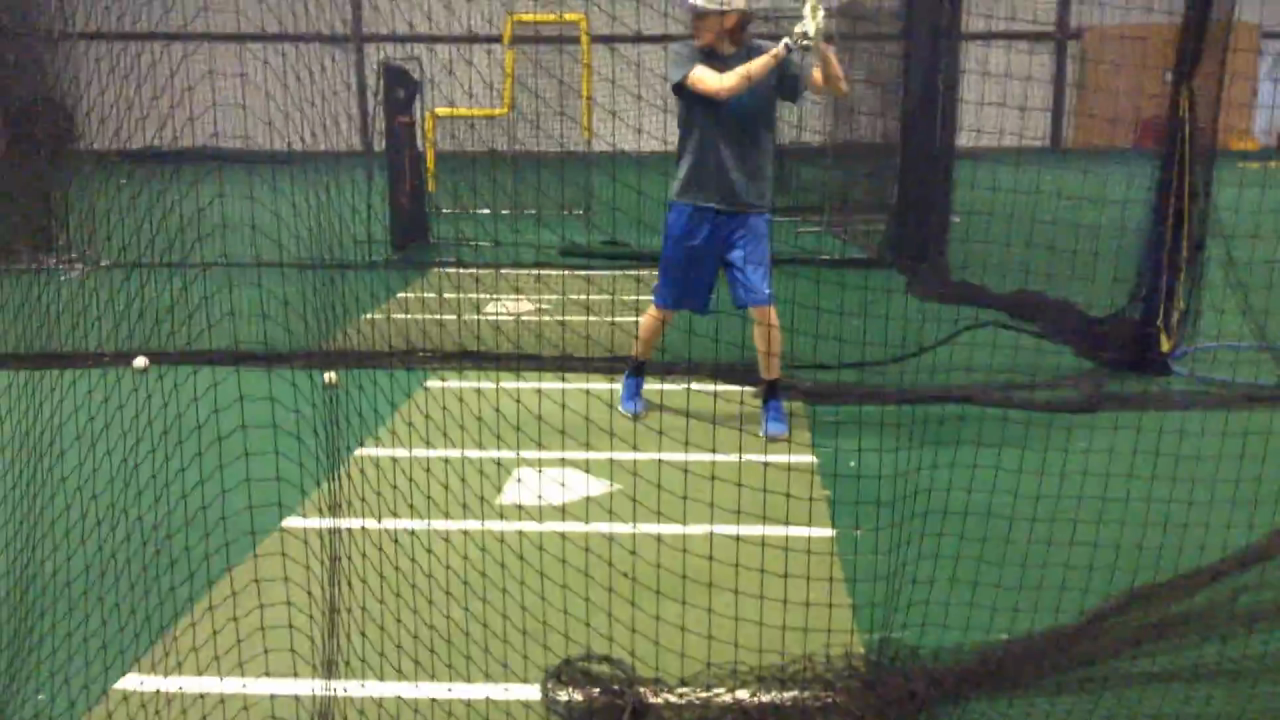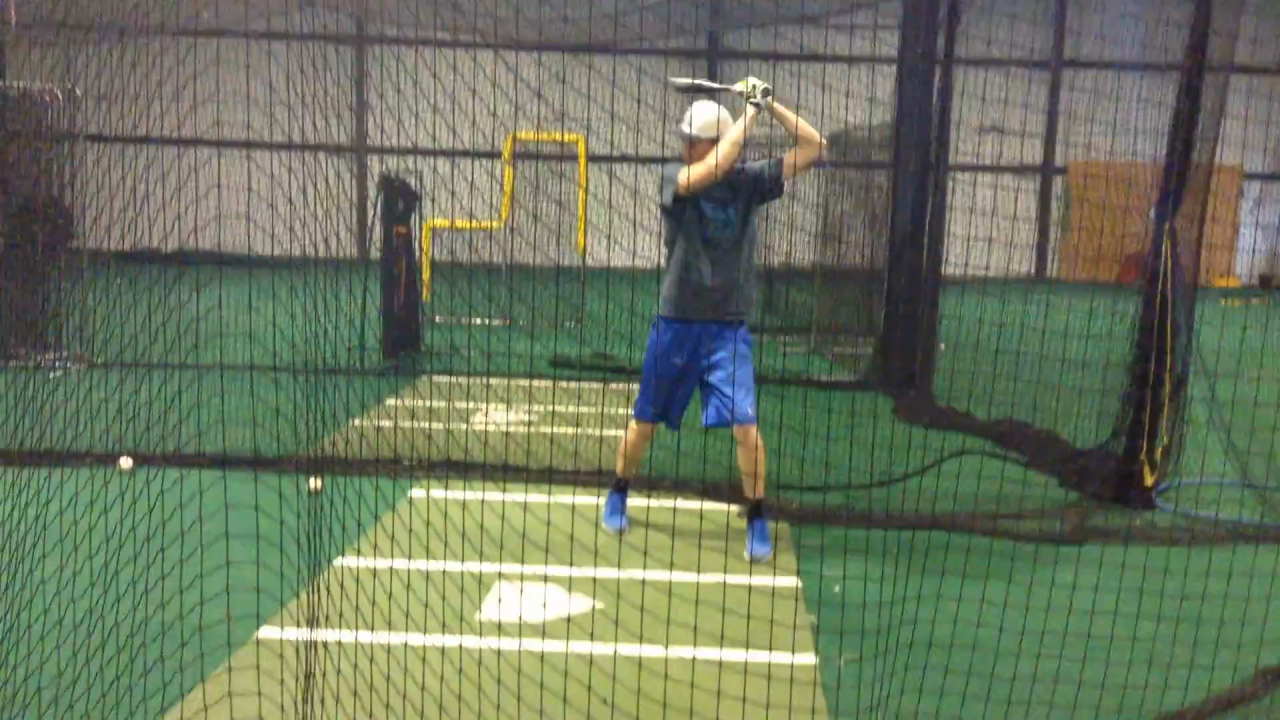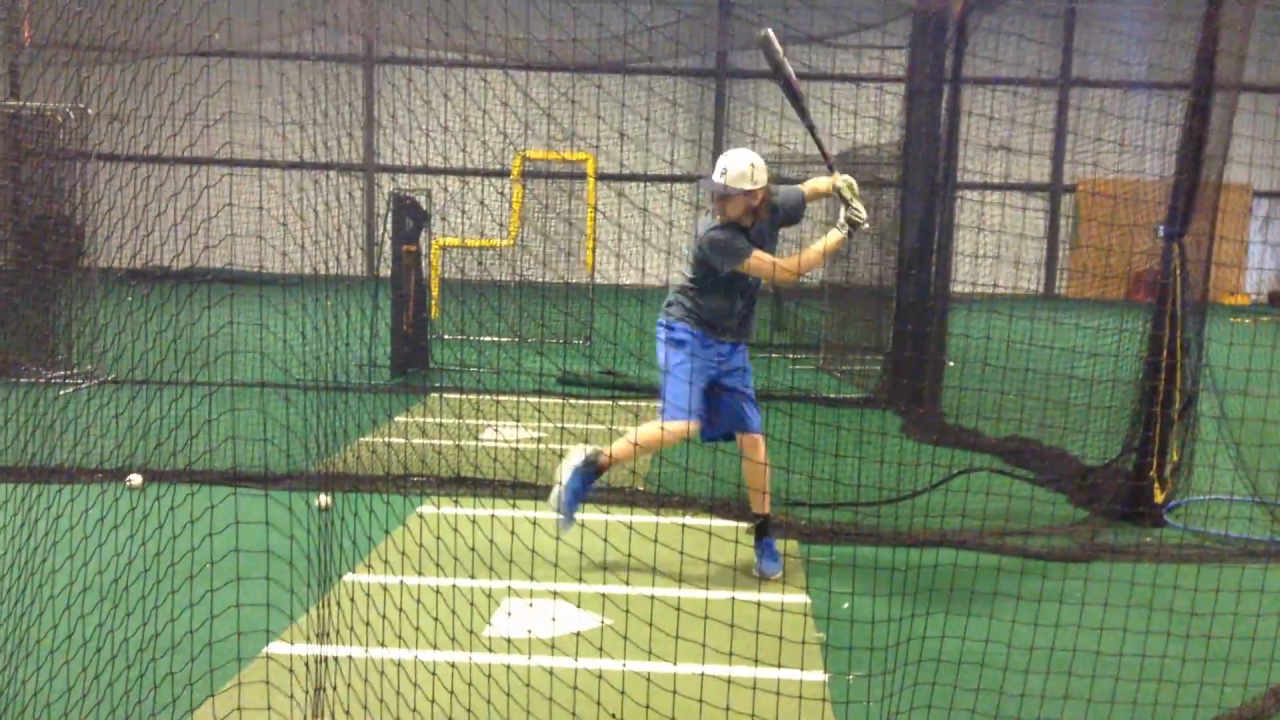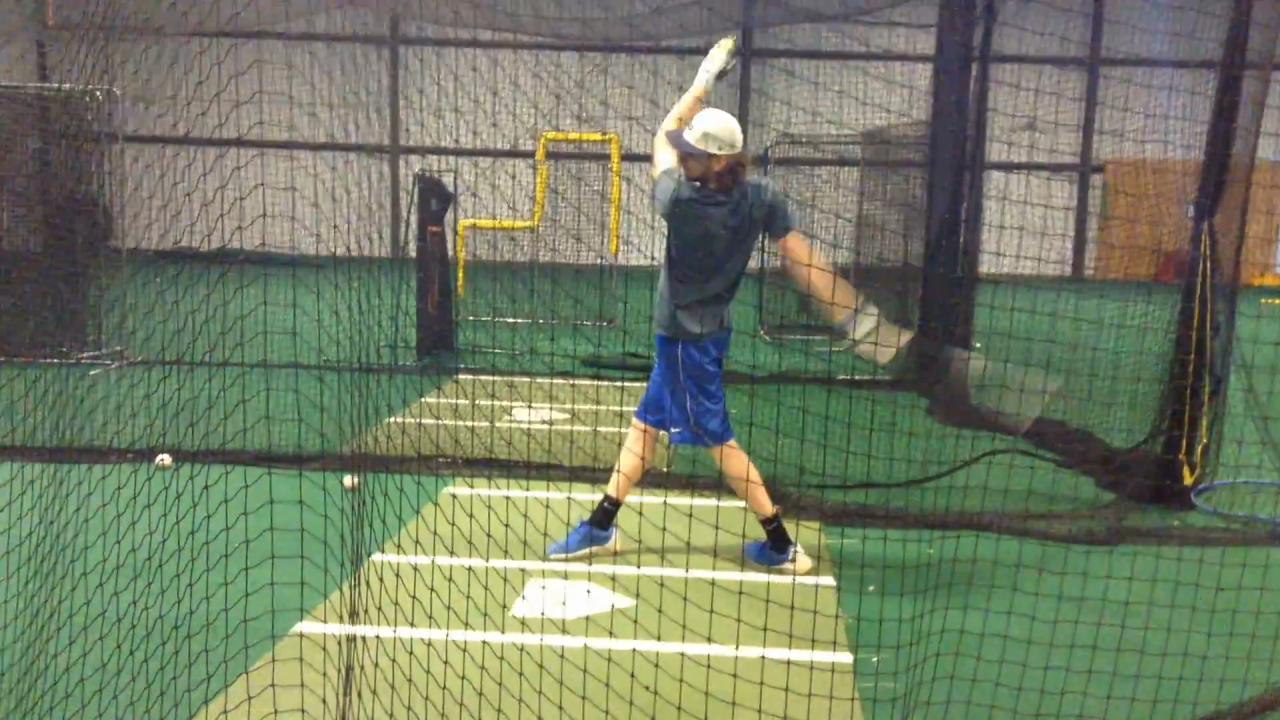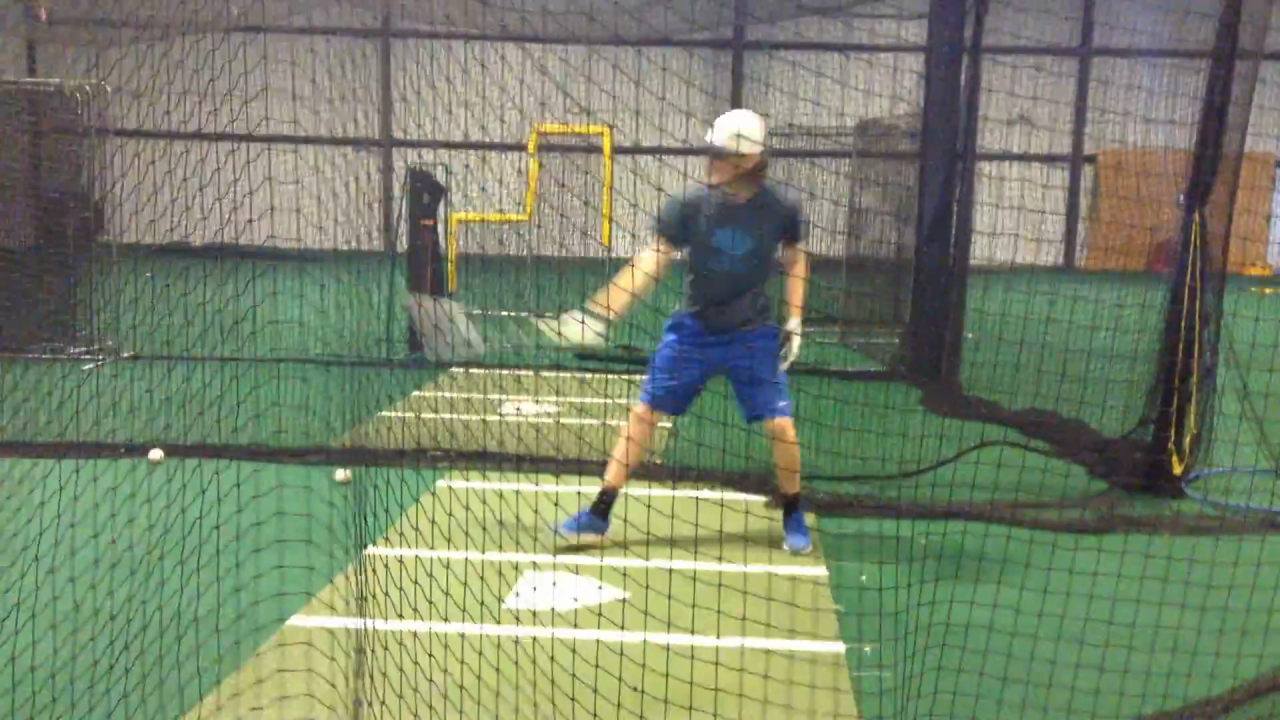
dt=1s
person 1, frame 1
left shoulder: (768, 58)
right shoulder: (685, 56)
left elbow: (836, 87)
right elbow: (722, 86)
left wrist: (816, 39)
right wrist: (785, 47)
left hip: (747, 208)
right hip: (693, 204)
left knee: (762, 305)
right knee: (665, 305)
left ankle: (772, 401)
right ankle: (634, 376)
person 1, frame 2
left shoulder: (750, 179)
right shoulder: (672, 179)
left elbow: (814, 148)
right elbow: (712, 170)
left wrist: (769, 104)
right wrist: (750, 111)
left hip: (728, 326)
right hip: (676, 323)
left knee: (744, 424)
right knee: (645, 420)
left ankle: (757, 521)
right ankle: (618, 494)
person 1, frame 3
left shoulder: (774, 205)
right shoulder: (716, 236)
left elbow: (818, 187)
right elbow: (785, 272)
left wrist: (840, 185)
right wrist: (843, 231)
left hip: (731, 342)
right hip: (687, 333)
left knee: (752, 437)
right knee: (679, 427)
left ankle: (764, 538)
right ankle: (590, 465)
person 1, frame 4
left shoulder: (680, 199)
right shoulder: (761, 198)
left elbow: (663, 136)
right elbow: (803, 262)
left wrist: (705, 77)
right wrist: (852, 312)
left hip: (684, 334)
right hip: (702, 329)
left knee: (715, 439)
right knee: (645, 424)
left ankle: (781, 544)
right ankle: (599, 528)
person 1, frame 5
left shoulder: (780, 208)
right shoulder: (691, 203)
left elbow: (795, 261)
right elbow: (650, 265)
left wrist: (793, 321)
right wrist: (601, 311)
left hip: (752, 333)
right hip: (695, 327)
left knee: (781, 425)
right knee: (643, 413)
left ankle: (793, 515)
right ankle: (599, 514)
